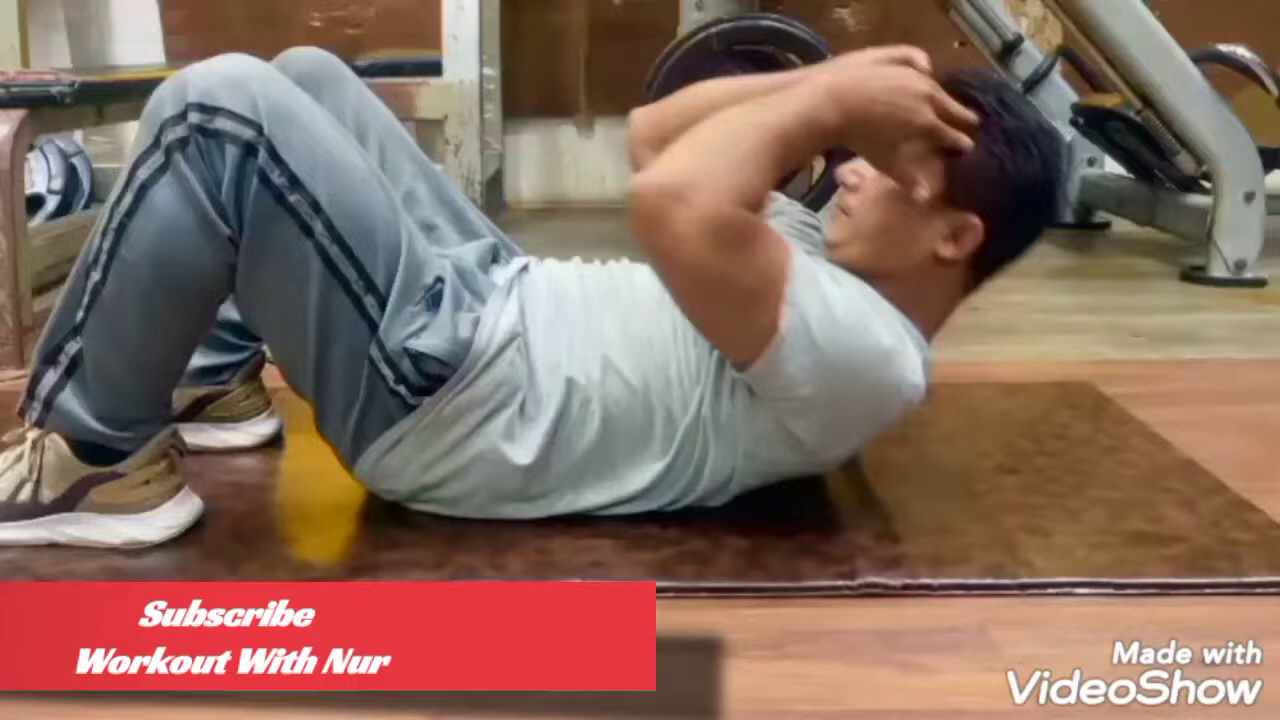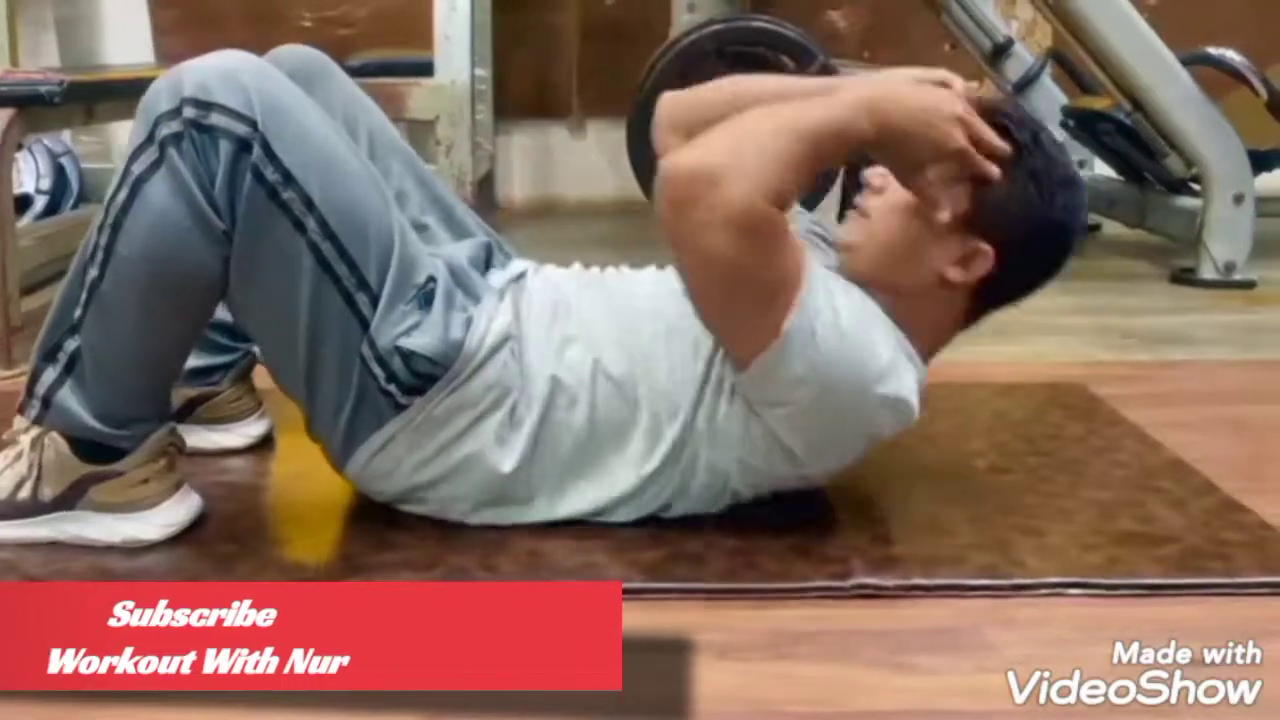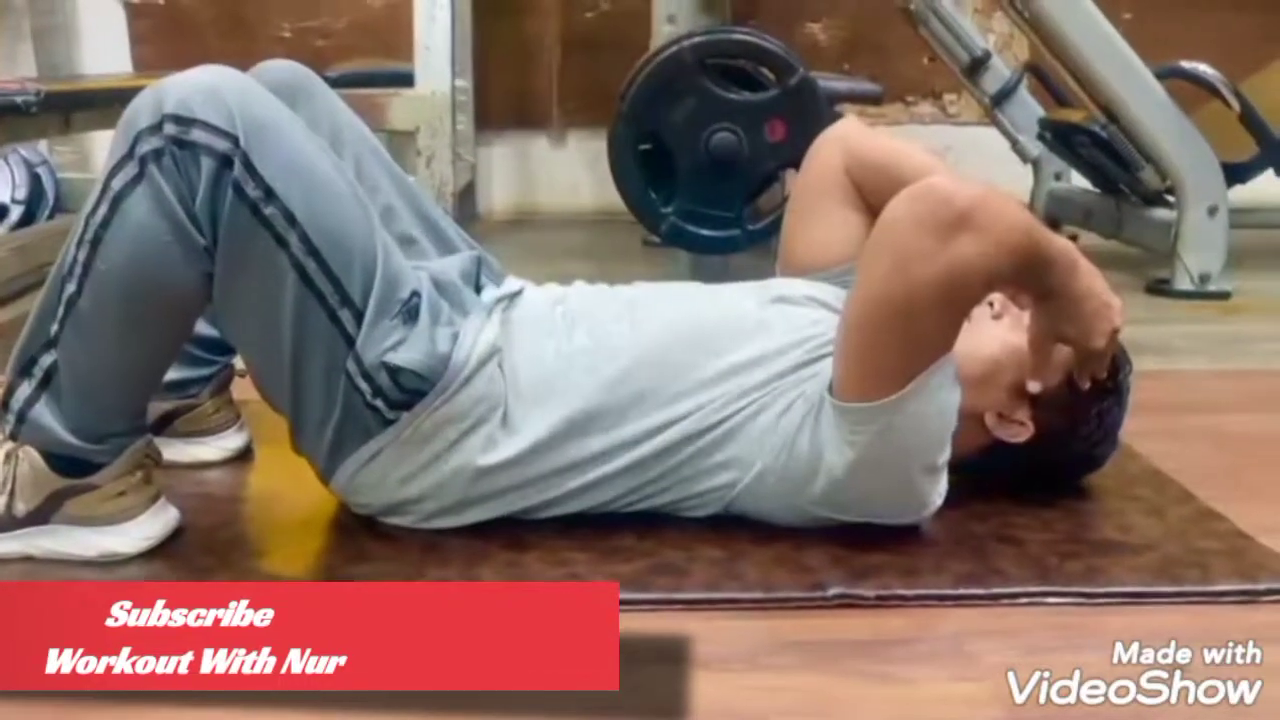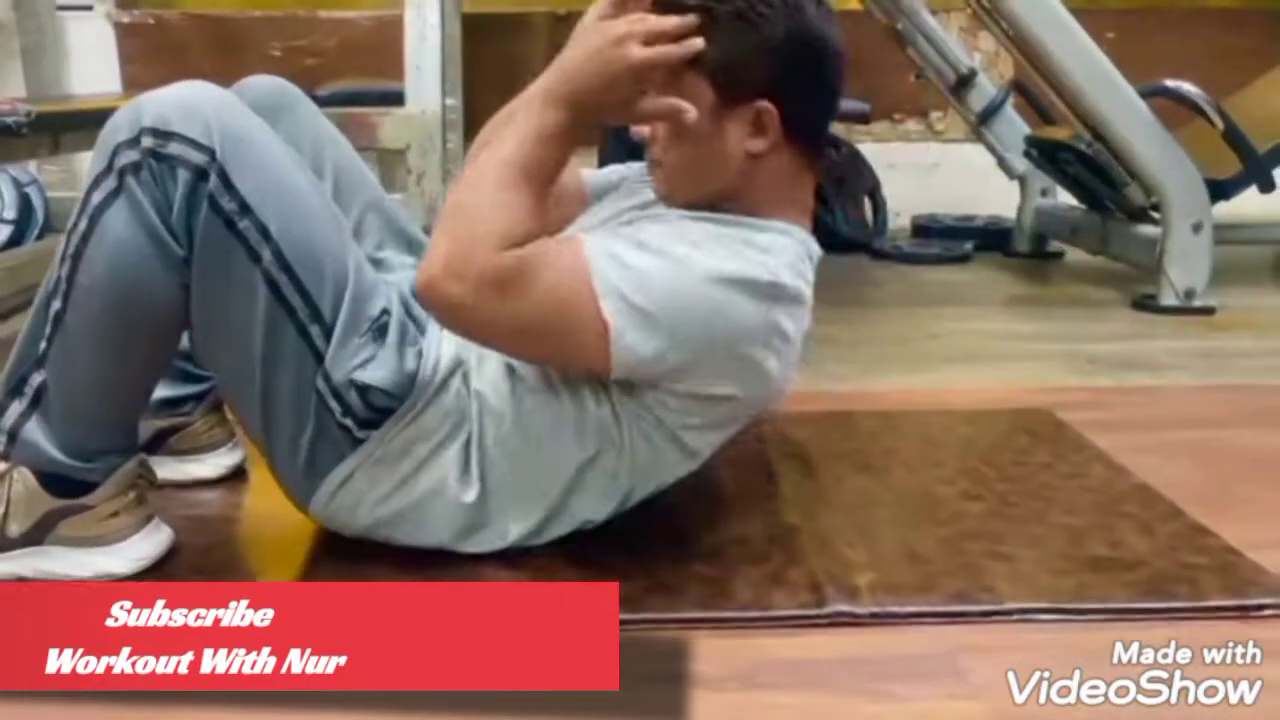
dt=0.7s
person 1, frame 1
left shoulder: (866, 355)
right shoulder: (839, 268)
left elbow: (666, 199)
right elbow: (653, 134)
left wrist: (828, 98)
right wrist: (831, 96)
left hip: (444, 400)
right hip: (501, 307)
left knee: (221, 109)
right knee: (303, 74)
left ankle: (89, 456)
right ankle: (217, 374)
person 1, frame 2
left shoulder: (856, 370)
right shoulder: (843, 273)
left elbow: (698, 186)
right elbow: (679, 118)
left wrist: (866, 112)
right wrist: (860, 103)
left hip: (436, 399)
right hip: (494, 307)
left knee: (211, 106)
right knee: (292, 72)
left ankle: (91, 458)
right ankle: (203, 375)
person 1, frame 3
left shoulder: (884, 458)
right shoulder: (853, 331)
left elbow: (948, 226)
right elbow: (843, 151)
left wrist: (1061, 270)
right wrist: (1039, 255)
left hip: (419, 408)
right hip: (482, 321)
left knee: (194, 123)
right knee: (271, 91)
right ankle: (182, 390)
person 1, frame 4
left shoulder: (732, 289)
right shoulder: (707, 202)
left elbow: (461, 278)
right elbow: (494, 199)
left wrist: (569, 92)
right wrist: (579, 78)
left hip: (390, 442)
right hip: (424, 358)
left knee: (172, 138)
right knee: (260, 107)
right ankle: (173, 411)
